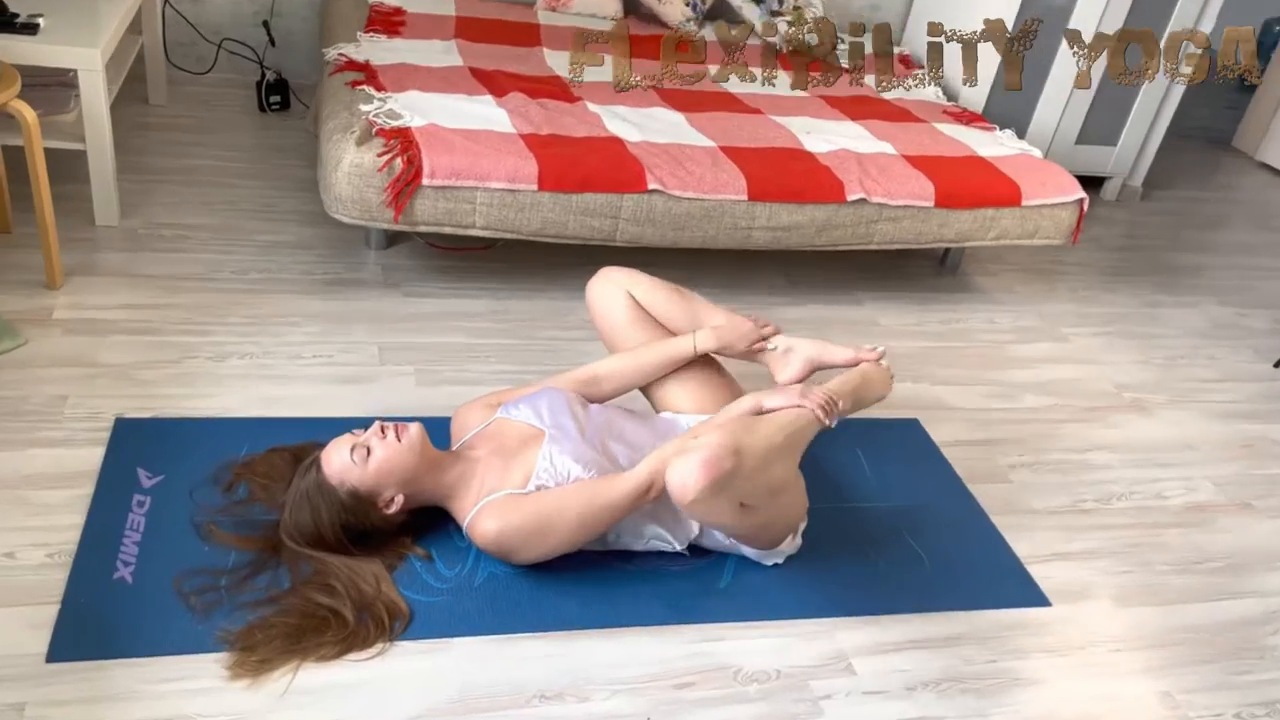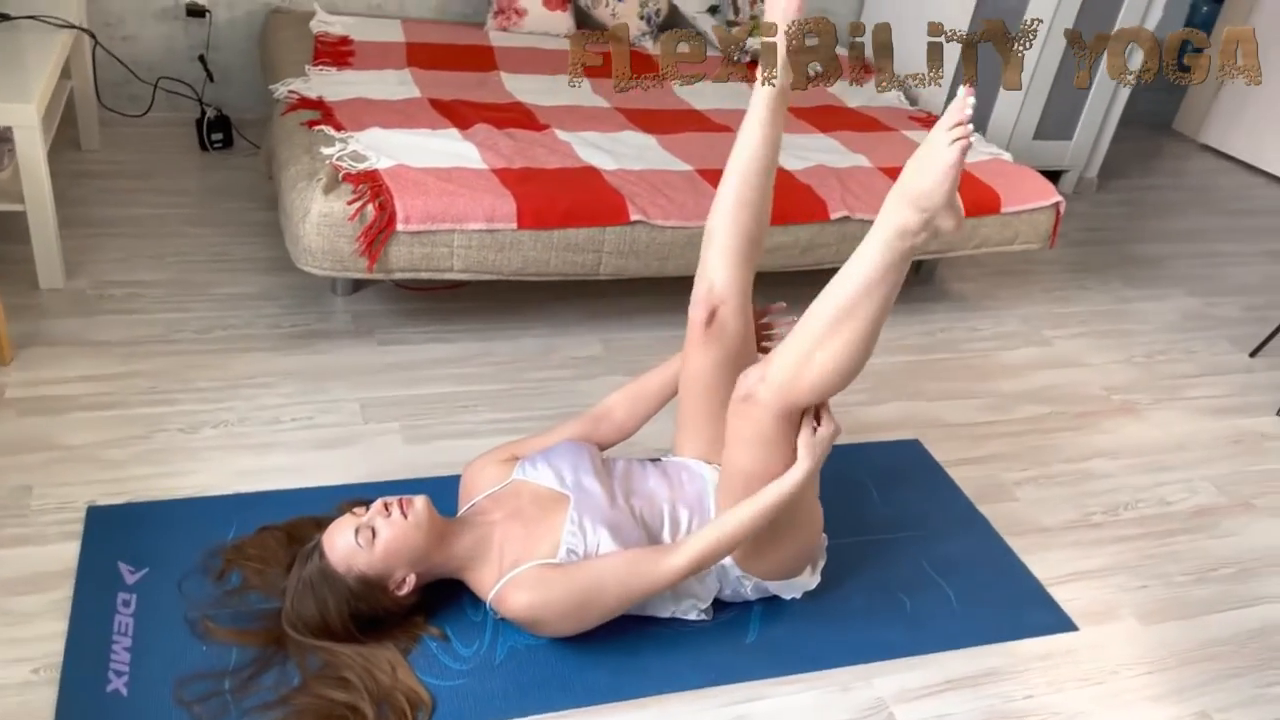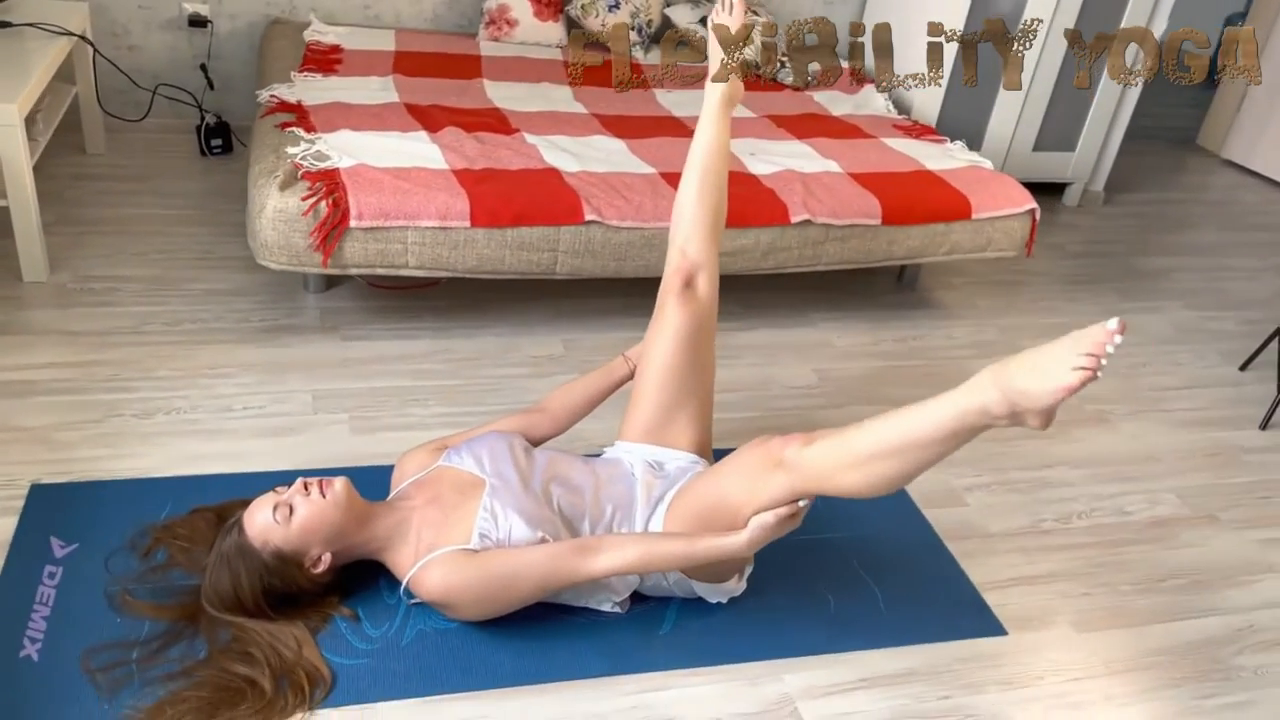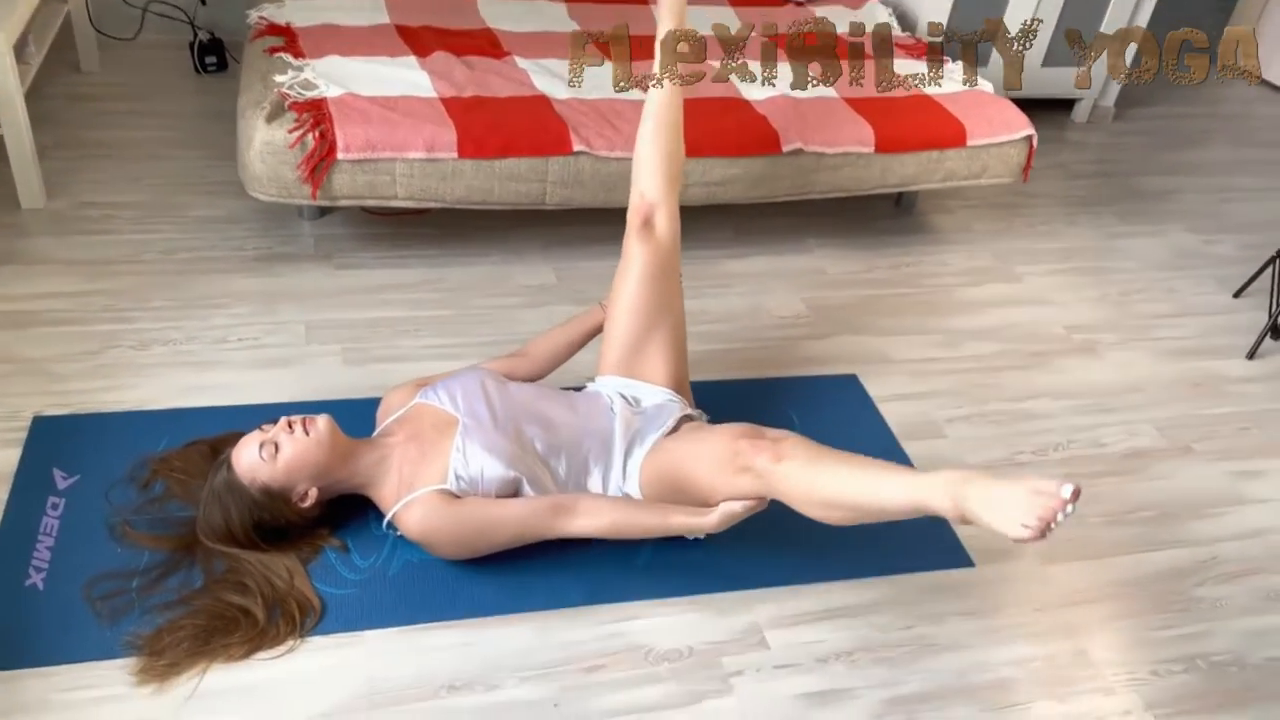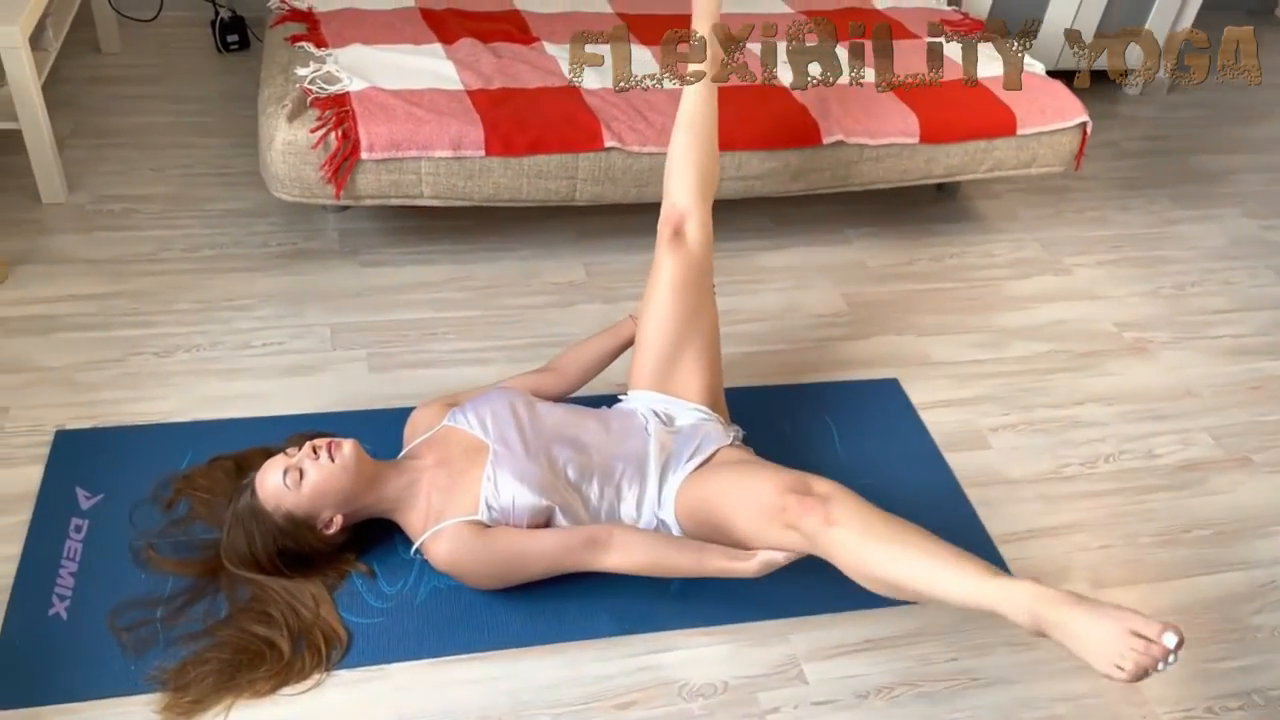
dt=1s
person 1, frame 1
left shoulder: (472, 420)
right shoulder: (497, 523)
left elbow: (592, 383)
right elbow: (644, 484)
left wrist: (705, 340)
right wrist: (748, 406)
left hip: (719, 435)
right hip: (754, 515)
left knee: (611, 285)
right knee: (702, 471)
left ankle: (786, 356)
right ankle: (842, 394)
person 1, frame 2
left shoulder: (484, 479)
right shoulder: (522, 595)
left elbow: (605, 418)
right elbow: (673, 564)
left wrist: (705, 352)
right wrist: (794, 482)
left hip: (701, 481)
right hip: (759, 550)
left knee: (717, 310)
right knee: (766, 392)
left ankle: (777, 72)
right ankle: (909, 211)
person 1, frame 3
left shoulder: (414, 470)
right shoulder: (439, 577)
left elbow: (531, 421)
right elbow: (593, 561)
left wrist: (629, 361)
right wrist: (736, 540)
left hip: (642, 471)
right hip: (674, 533)
left knee: (688, 277)
right knee: (786, 460)
right ankle: (998, 391)
person 1, frame 4
left shoulder: (399, 405)
right shoulder: (420, 516)
left elbow: (514, 367)
right elbow: (561, 516)
left wrist: (608, 310)
right wrist: (704, 513)
left hip: (625, 403)
right hip: (644, 463)
left knee: (652, 217)
right knee: (755, 451)
right ankle: (960, 488)
person 1, frame 5
left shoulder: (426, 424)
right shoulder: (449, 546)
left elbow: (542, 383)
right elbow: (596, 549)
left wrist: (640, 321)
right wrist: (743, 565)
left hip: (658, 421)
right hip: (679, 493)
left knee: (683, 227)
right knee: (807, 506)
right ankle: (1046, 607)
